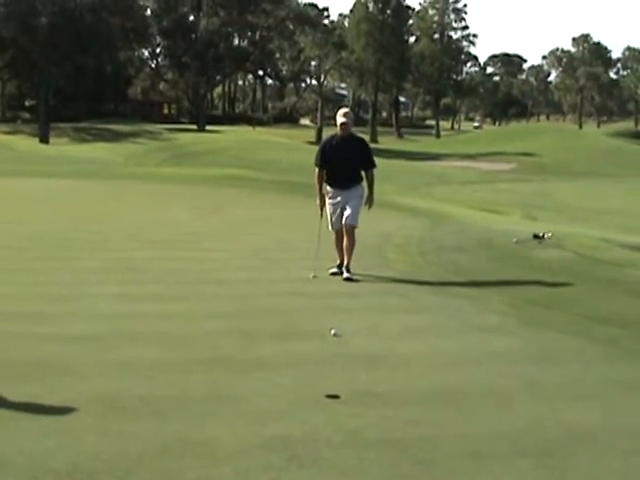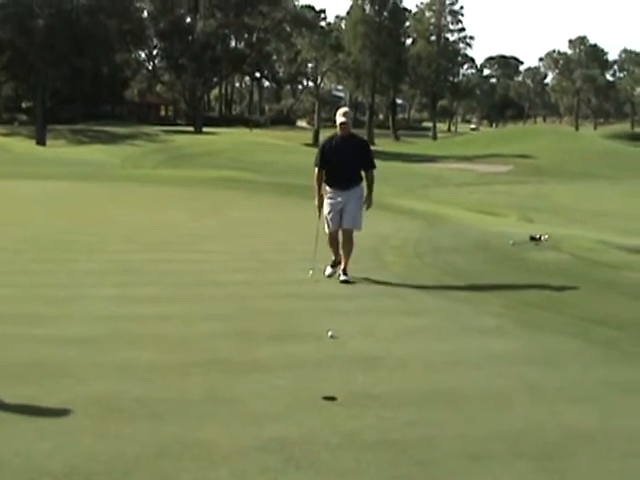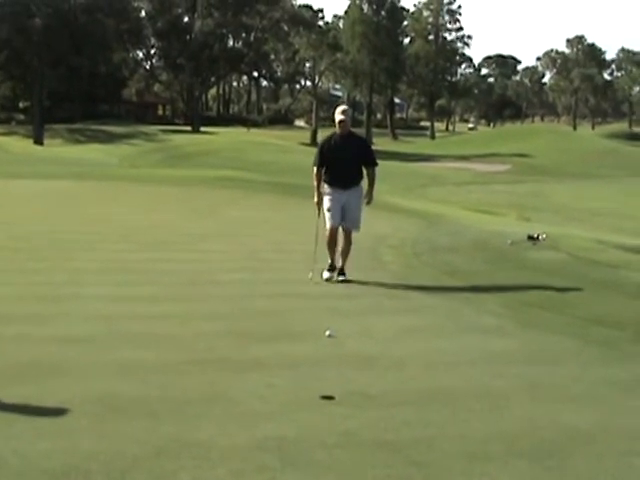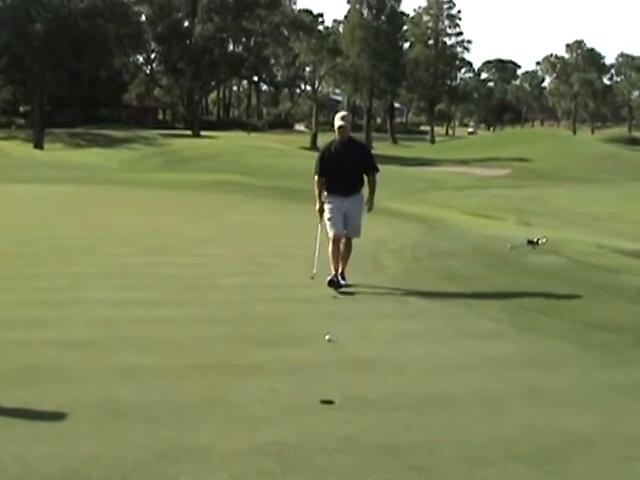
dt=0.2s
person 1, frame 1
left shoulder: (361, 144)
right shoulder: (327, 144)
left elbow: (369, 170)
right elbow: (319, 170)
left wrist: (371, 193)
right wrist: (320, 194)
left hip: (354, 191)
right hip: (333, 192)
left knee: (348, 229)
right knee: (337, 231)
left ankle: (347, 267)
right ankle: (340, 262)
person 1, frame 2
left shoulder: (361, 144)
right shoulder: (327, 144)
left elbow: (369, 170)
right elbow: (319, 170)
left wrist: (370, 193)
right wrist: (318, 194)
left hip: (354, 193)
right hip: (332, 193)
left knee: (348, 232)
right knee: (332, 232)
left ankle: (344, 269)
right ankle: (335, 259)
person 1, frame 3
left shoulder: (361, 142)
right shoulder: (326, 142)
left elbow: (370, 167)
right elbow: (318, 168)
left wrist: (370, 189)
right wrist: (317, 192)
left hip: (354, 192)
right hip: (331, 191)
left knee: (347, 232)
right knee: (332, 229)
left ankle: (342, 269)
right ankle: (331, 264)
person 1, frame 4
left shoulder: (361, 149)
right shoulder: (326, 150)
left elbow: (371, 174)
right elbow: (319, 177)
left wrist: (371, 196)
right wrist: (318, 201)
left hip: (354, 199)
right hip: (332, 199)
left knee: (348, 238)
right knee: (335, 237)
left ankle: (342, 273)
right ankle: (334, 276)
